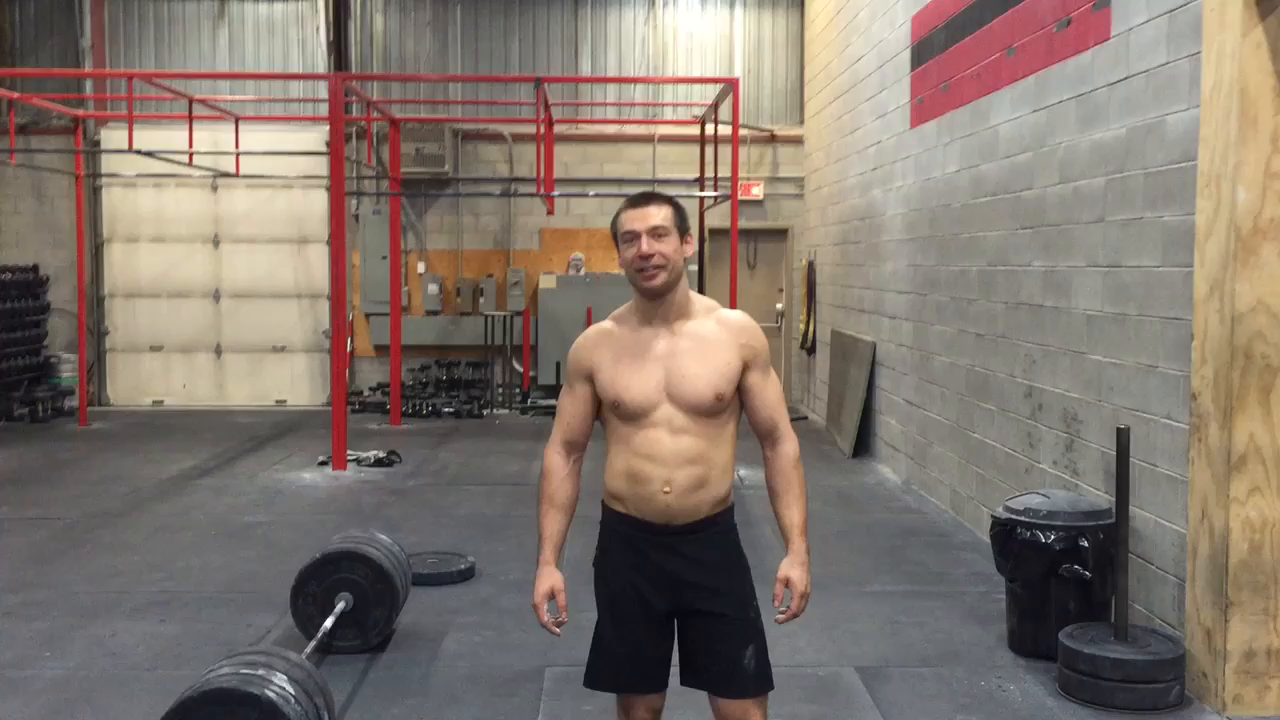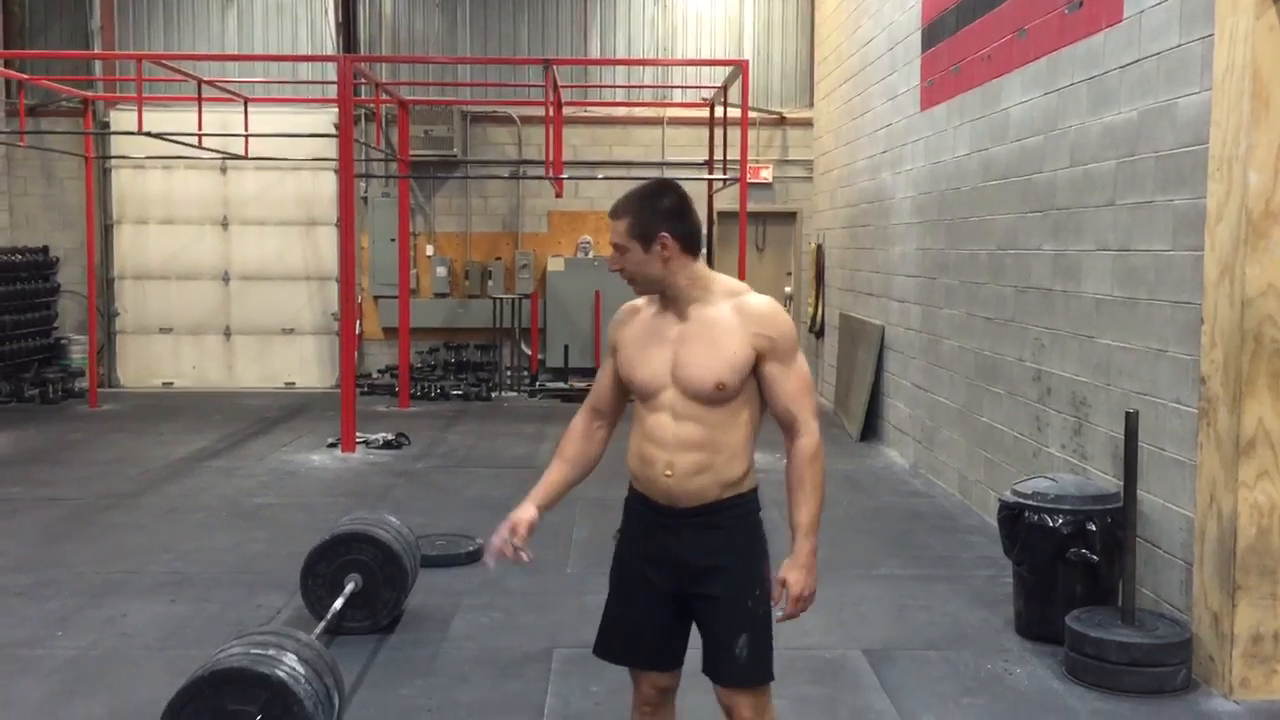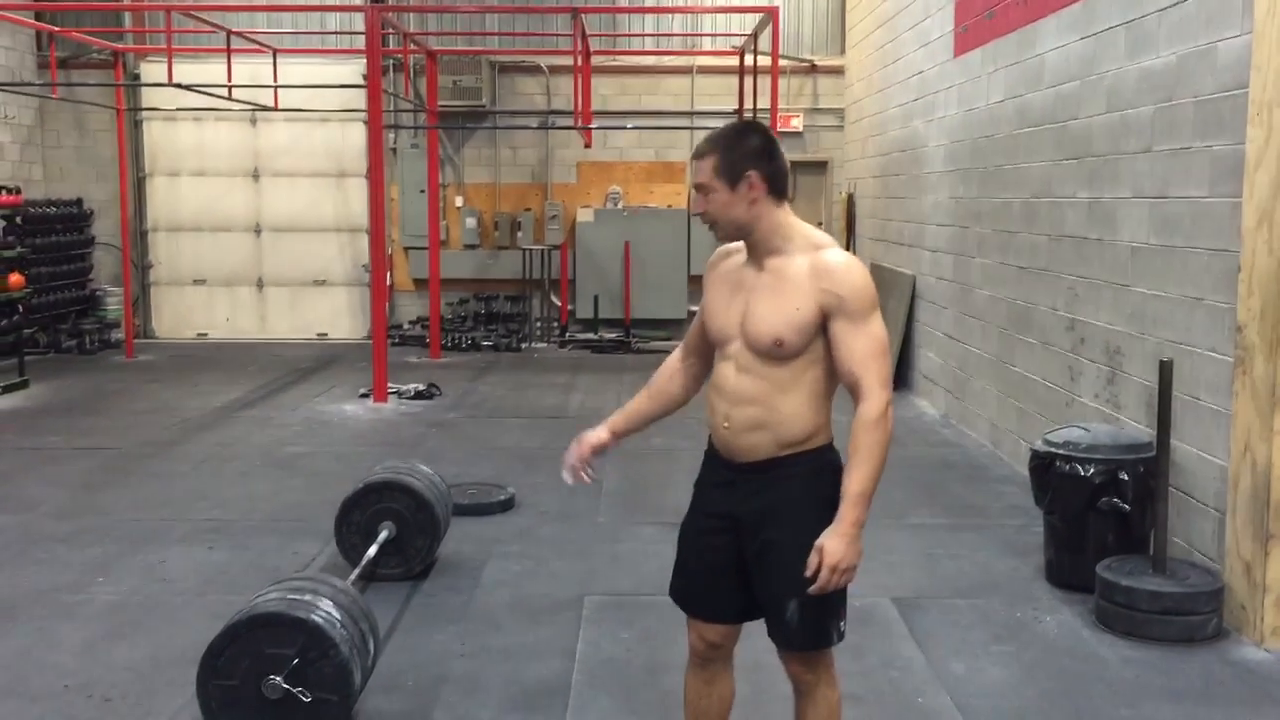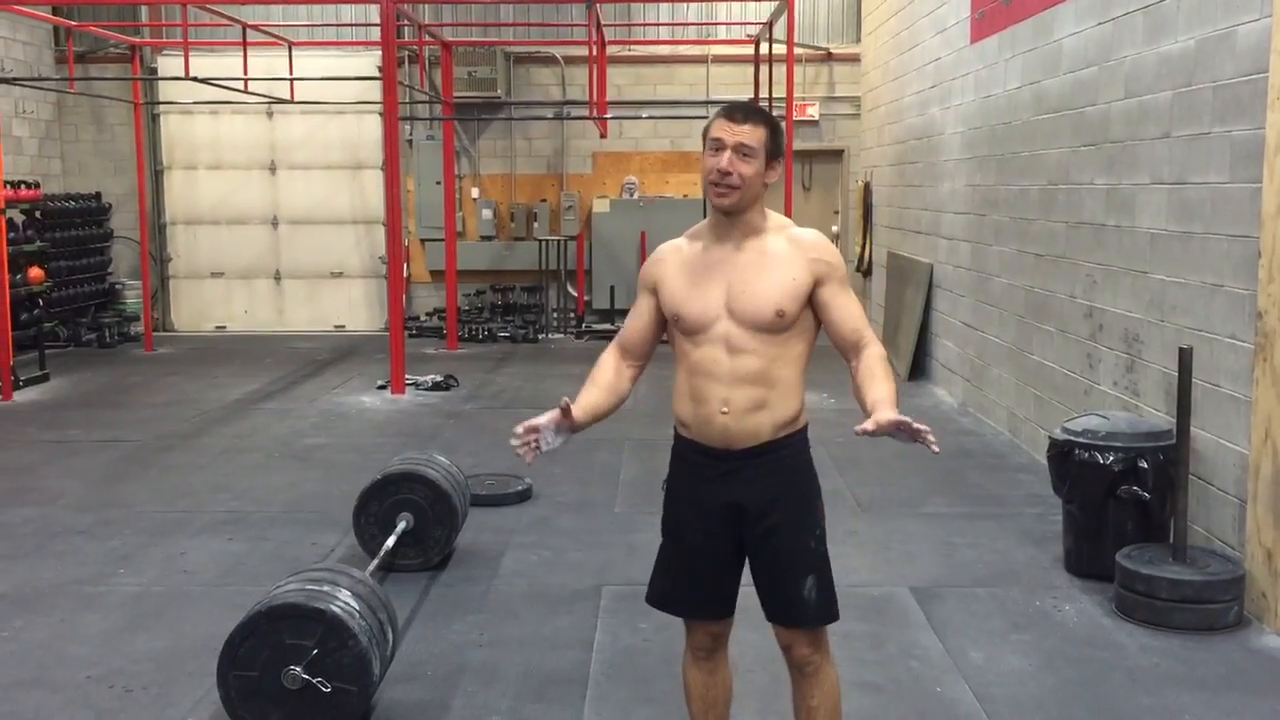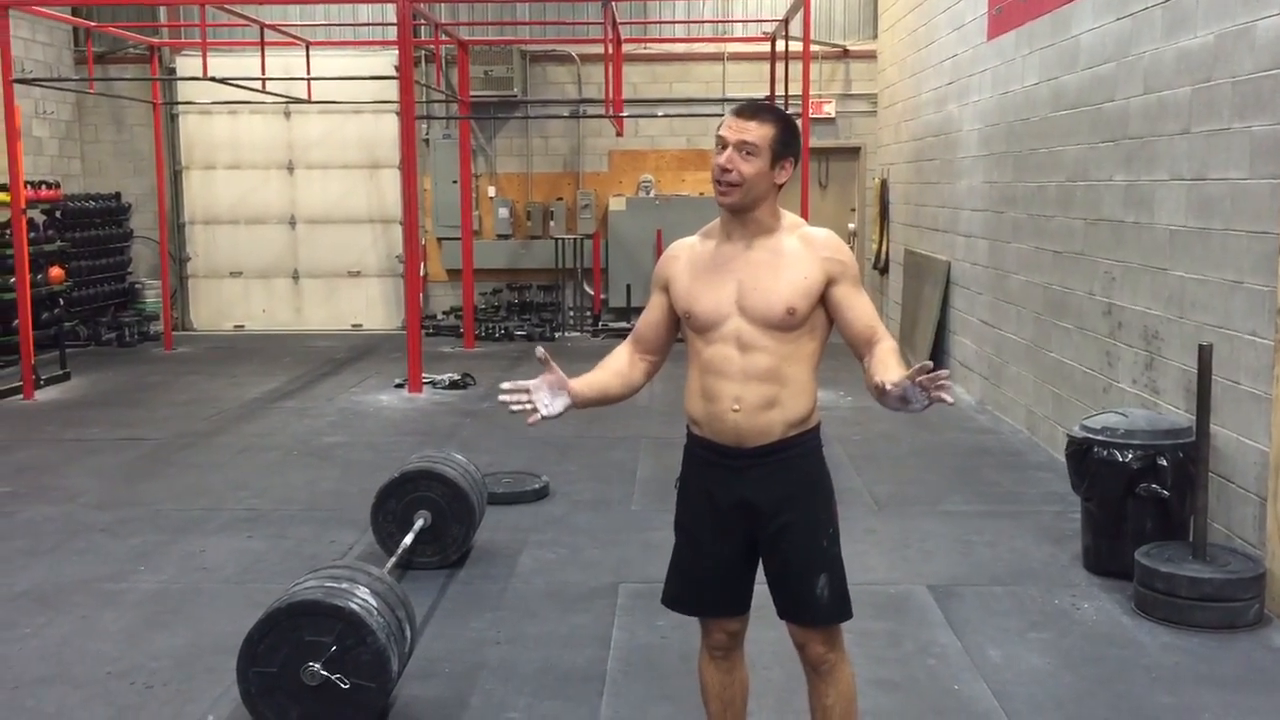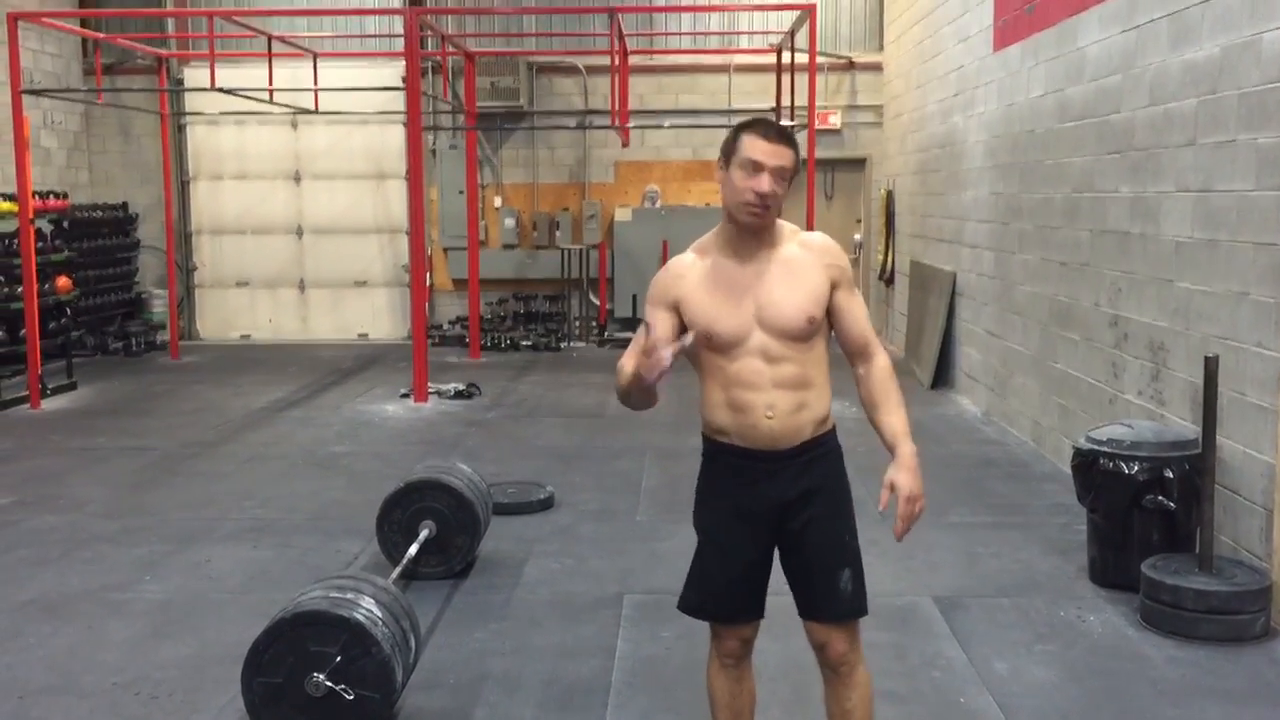
dt=0.7s
person 1, frame 1
left shoulder: (739, 334)
right shoulder: (595, 346)
left elbow: (779, 442)
right elbow: (564, 453)
left wrist: (797, 550)
right wrist: (548, 560)
left hip: (712, 543)
right hip: (627, 546)
person 1, frame 2
left shoulder: (758, 318)
right shoulder: (629, 320)
left elbow: (804, 434)
right elbow: (596, 419)
left wrist: (803, 549)
right wrist: (535, 503)
left hip: (727, 530)
right hip: (646, 525)
person 1, frame 3
left shoulder: (835, 275)
right shoulder: (723, 266)
left elbow: (872, 401)
right elbow: (690, 363)
left wrist: (848, 522)
right wrist: (611, 430)
left hip: (796, 486)
right hip: (720, 478)
left knee: (807, 661)
right knee: (706, 643)
person 1, frame 4
left shoulder: (810, 252)
right shoulder: (666, 261)
left elbow: (861, 346)
right elbow: (625, 355)
left wrist: (883, 409)
right wrist: (575, 415)
left hip: (780, 468)
right hip: (694, 469)
left knee: (804, 643)
right knee: (703, 635)
person 1, frame 5
left shoulder: (823, 253)
right shoulder: (680, 258)
left elbow: (874, 344)
right elbow: (641, 353)
left wrist: (893, 385)
right wrist: (574, 391)
left hip: (792, 468)
right hip: (707, 469)
left knee: (819, 641)
right knee: (720, 634)
person 1, frame 6
left shoulder: (822, 257)
right shoulder: (680, 276)
left elbow: (868, 357)
right elbow: (631, 378)
left wrist: (902, 453)
right wrist: (642, 374)
left hip: (814, 469)
right hip: (728, 475)
left knee: (837, 645)
right knee: (730, 643)
